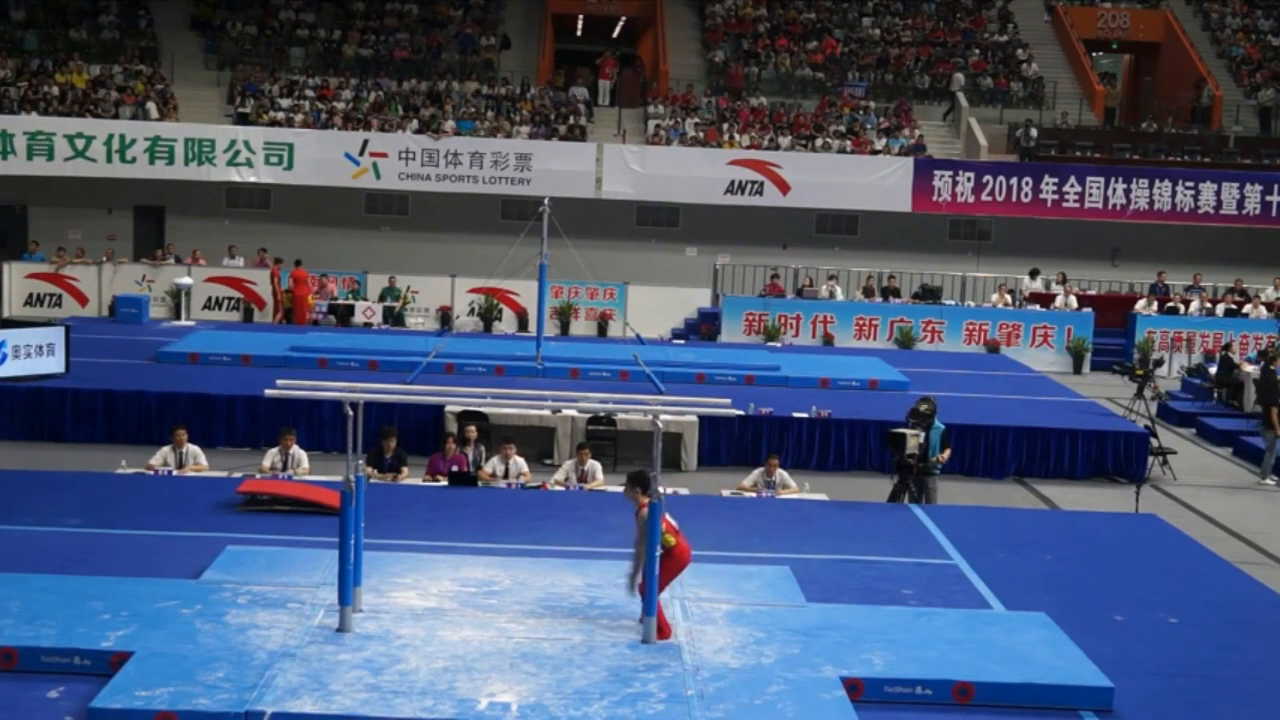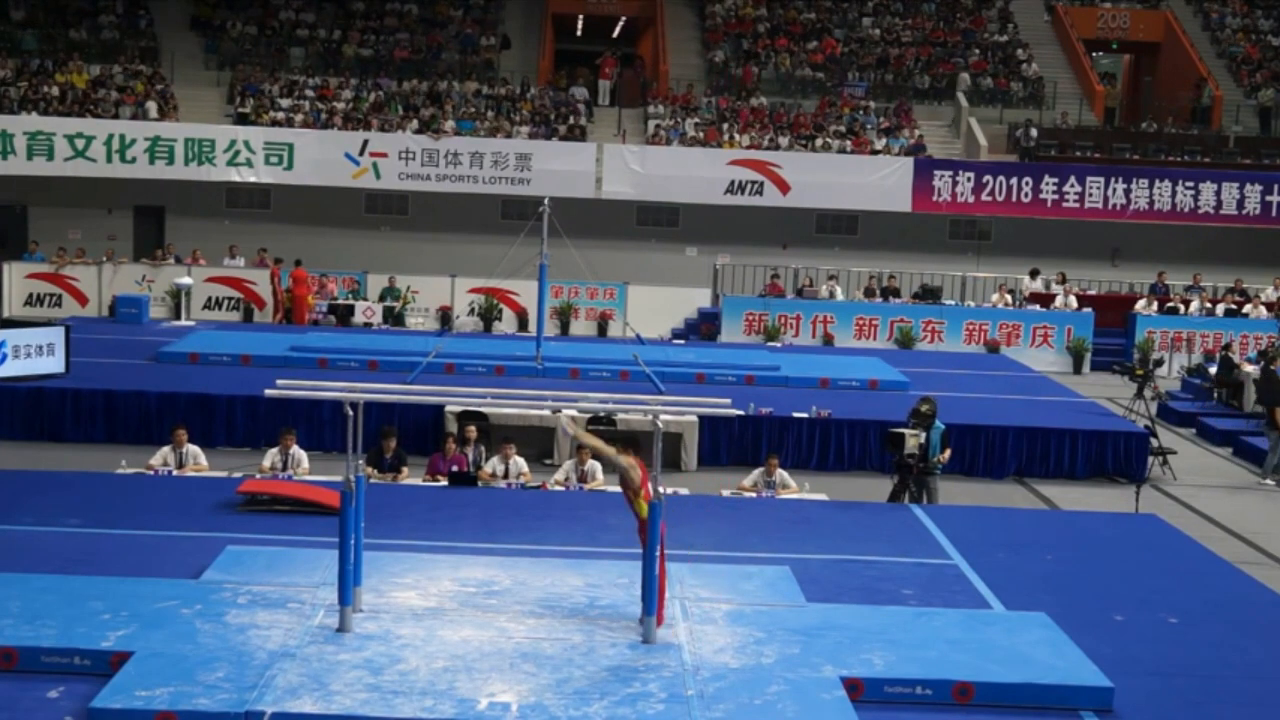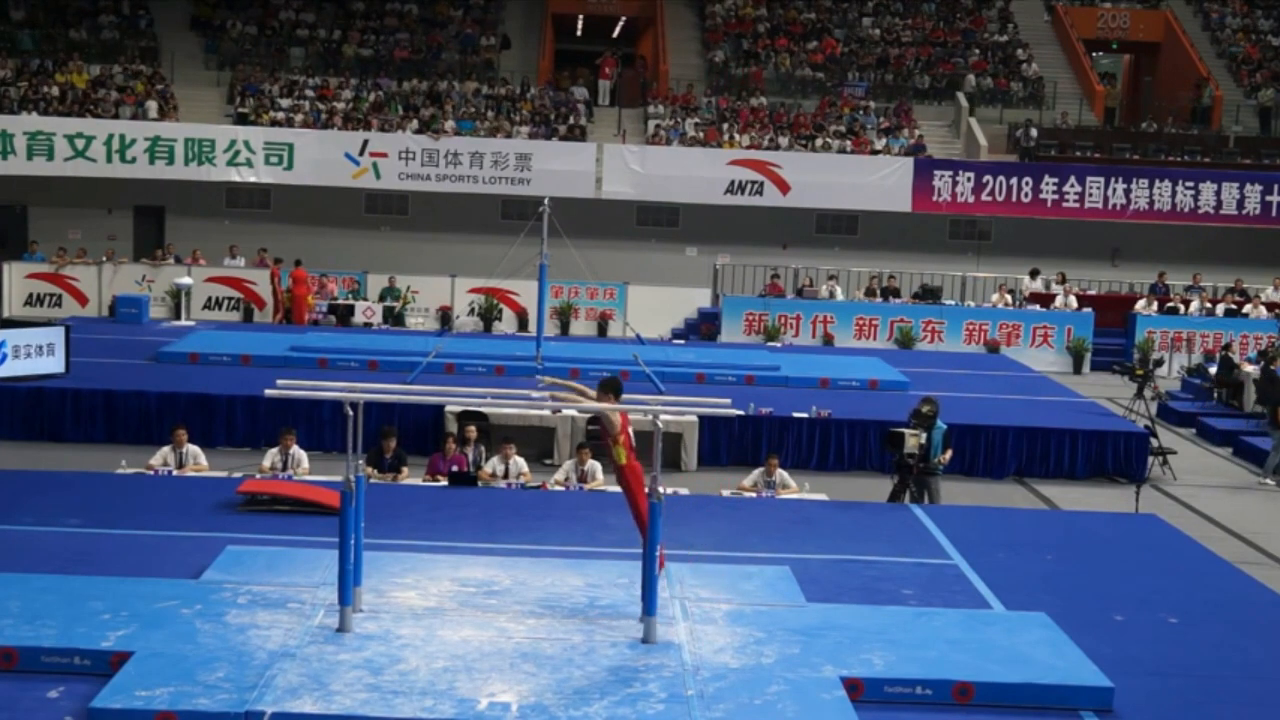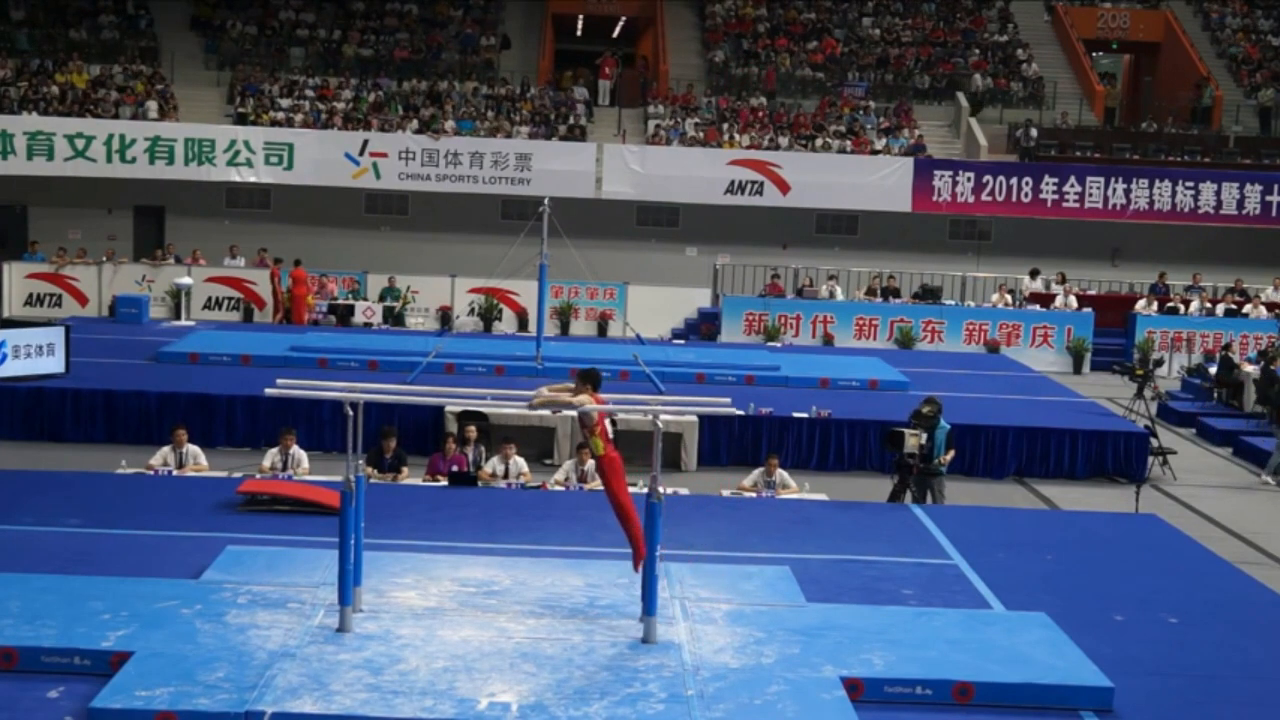
dt=0.2s
person 1, frame 1
left shoulder: (644, 513)
right shoulder: (648, 505)
left elbow: (643, 547)
right elbow: (641, 543)
left wrist: (635, 575)
right wrist: (635, 572)
left hip: (677, 554)
right hip: (677, 549)
left knee: (647, 589)
right knee: (647, 585)
left ankle: (663, 630)
right ankle: (656, 623)
person 1, frame 2
left shoulder: (629, 466)
right shoulder: (632, 464)
left elbow: (602, 449)
right elbow: (603, 447)
left wrist: (575, 432)
right wrist: (575, 429)
left hip: (649, 524)
right hip: (649, 522)
right knee: (655, 567)
left ankle: (656, 615)
right ankle: (656, 612)
person 1, frame 3
left shoulder: (610, 412)
right shoulder: (613, 410)
left elbow: (583, 399)
right elbow: (584, 392)
left wrist: (557, 395)
right wrist: (554, 382)
left hip: (628, 471)
right hip: (628, 469)
left knee: (642, 515)
right knee: (642, 515)
left ankle: (656, 557)
right ankle: (657, 557)
person 1, frame 4
left shoulder: (586, 401)
right shoulder: (594, 399)
left elbow: (571, 401)
right elbow: (569, 389)
left wrist: (539, 402)
right wrist: (545, 392)
left hip: (608, 462)
right hip: (608, 459)
left knee: (623, 507)
right knee: (624, 508)
left ankle: (640, 552)
right ankle: (640, 552)
